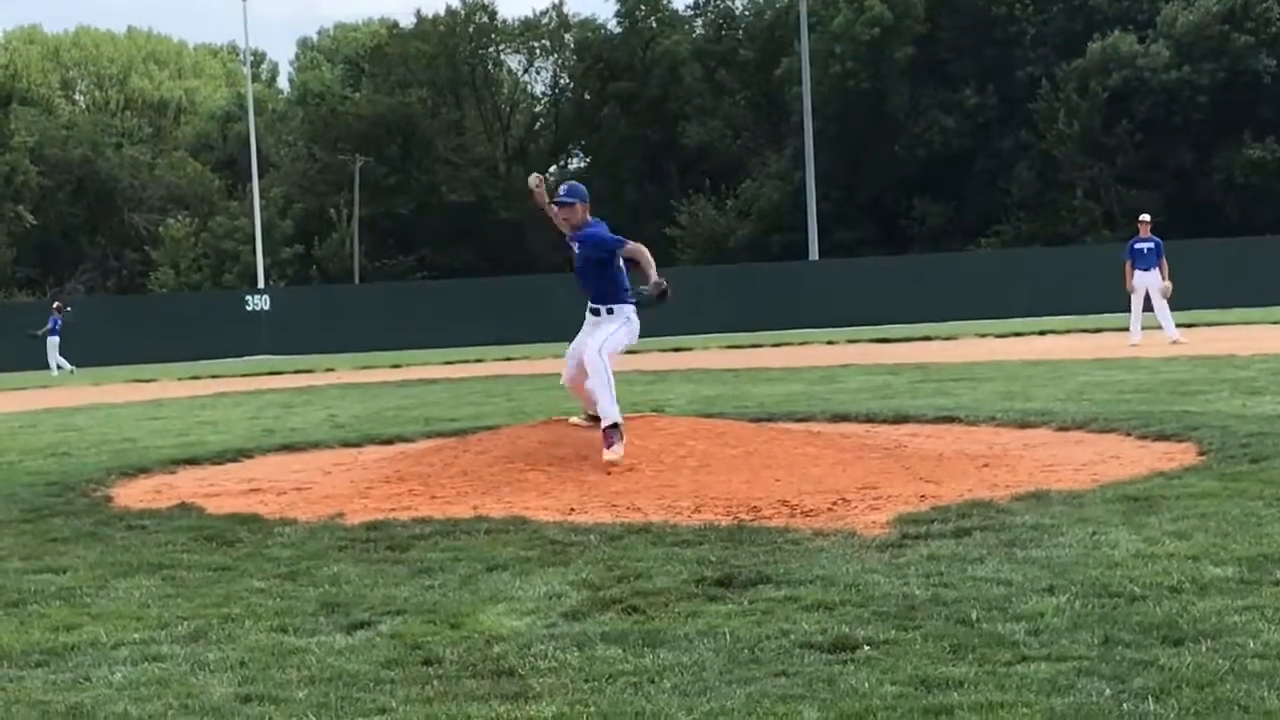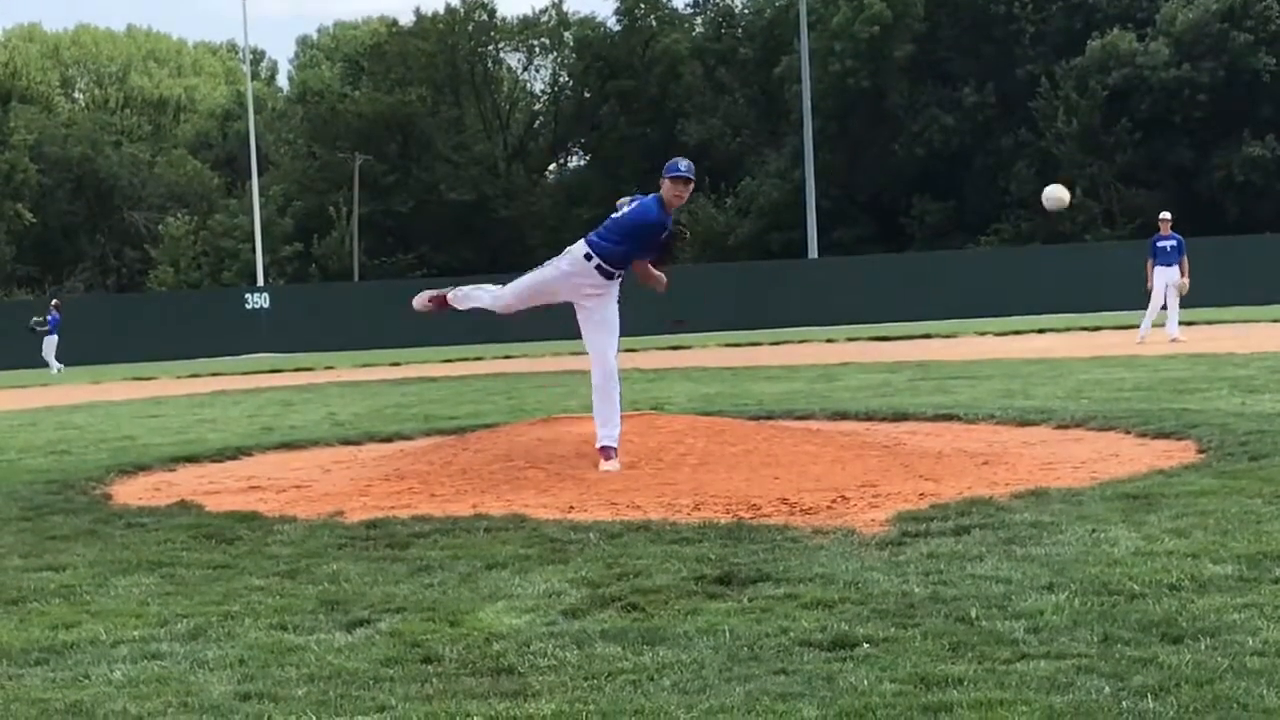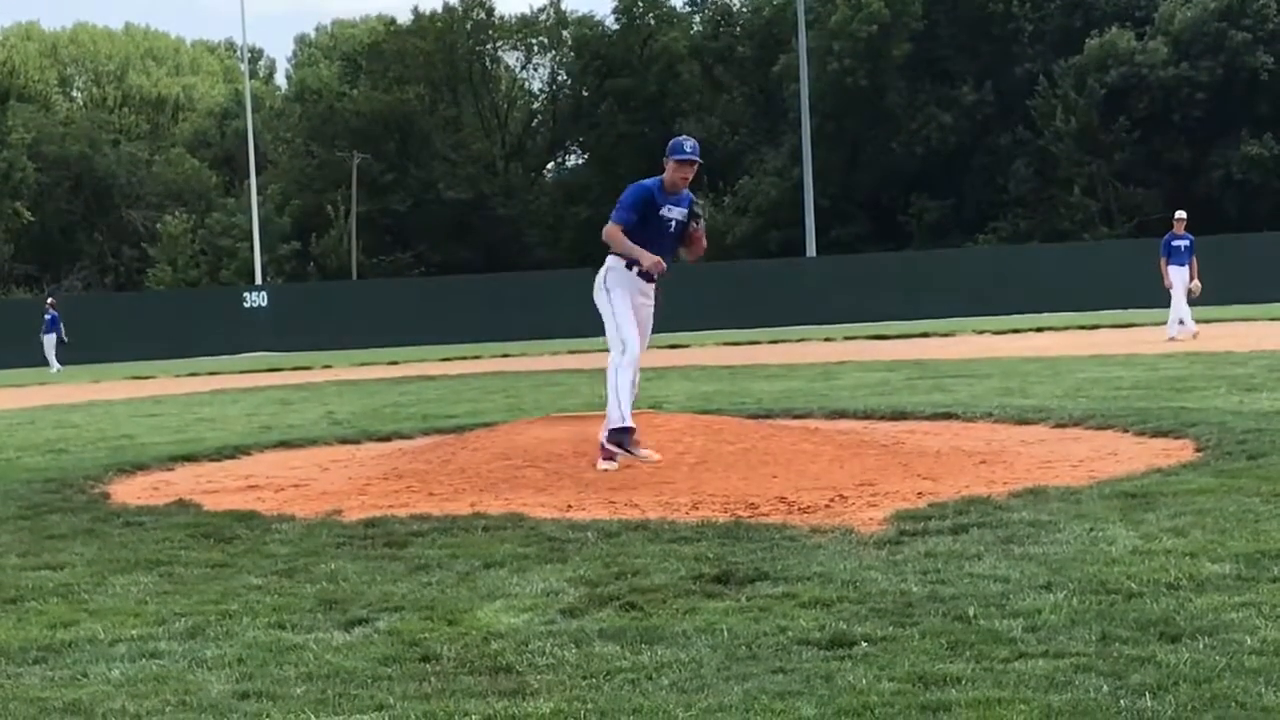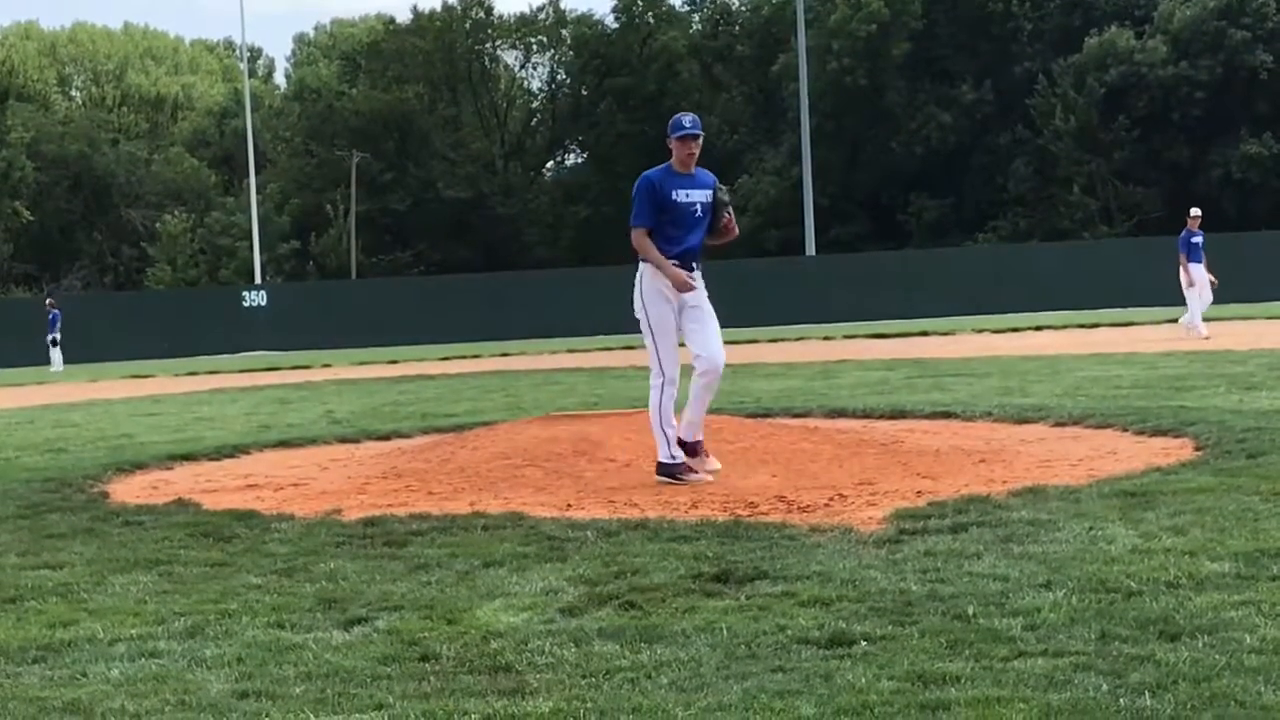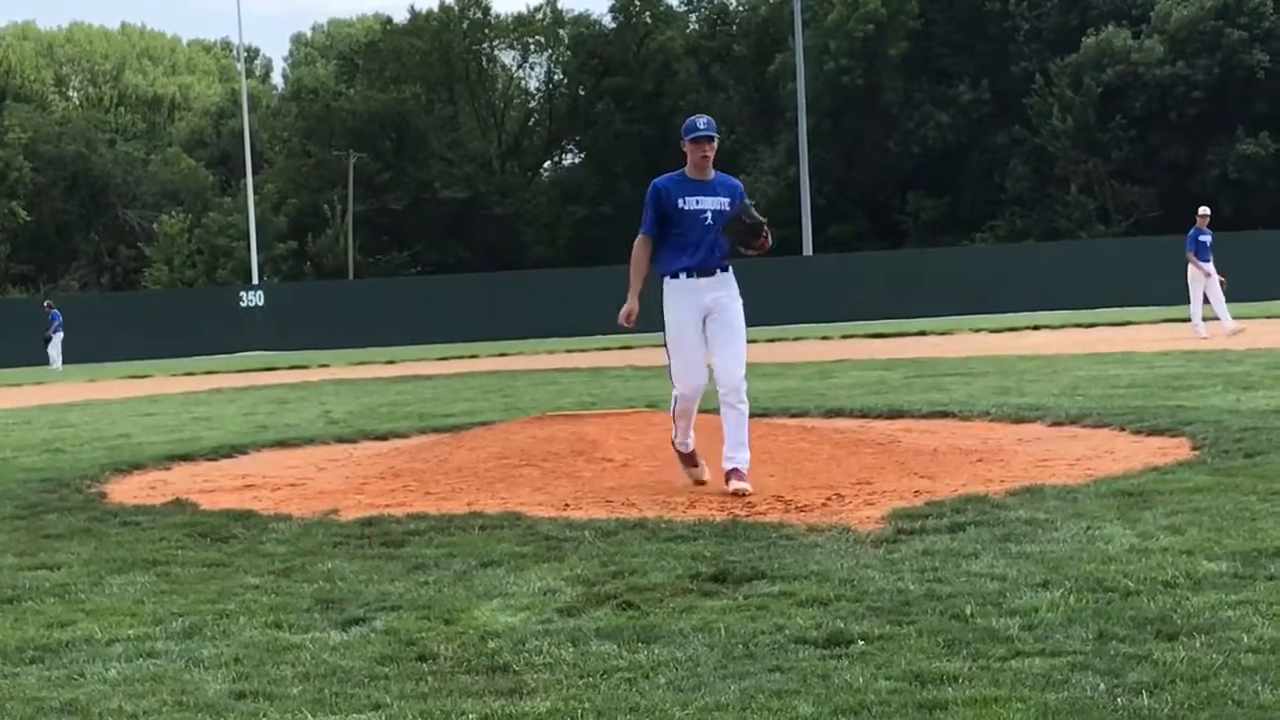
dt=0.4s
person 1, frame 1
left shoulder: (597, 232)
right shoulder: (578, 232)
left elbow: (638, 251)
right elbow: (563, 223)
left wrist: (653, 278)
right wrist: (542, 197)
left hip: (620, 319)
right hip: (594, 319)
left knee: (594, 356)
right knee: (572, 379)
left ankle: (612, 430)
right ankle: (597, 410)
person 1, frame 2
left shoulder: (648, 203)
right shoulder: (654, 217)
left elbow: (623, 203)
right elbow: (639, 269)
right wrist: (658, 280)
left hip: (605, 285)
right hip: (579, 265)
left knee: (606, 366)
right knee: (503, 299)
left ankle: (608, 445)
right ankle: (447, 297)
person 1, frame 3
left shoulder: (688, 201)
right shoulder: (643, 191)
left elbow: (689, 253)
right elbow: (610, 232)
left wrist: (699, 239)
right wrist: (640, 254)
left hip: (646, 288)
right hip: (618, 279)
left knee: (630, 368)
right knee: (626, 346)
left ankle: (611, 443)
right ankle: (620, 430)
person 1, frame 4
left shoulder: (709, 182)
right shoulder: (651, 182)
right elbow: (638, 238)
left wrist: (728, 231)
right wrist: (670, 272)
left hip: (692, 281)
right hip: (656, 281)
left knee: (713, 360)
right knee: (665, 373)
left ankle: (690, 437)
right ankle: (669, 459)
person 1, frame 5
left shoulder: (732, 188)
right shoulder: (663, 189)
right elbow: (644, 242)
right wrist: (632, 296)
left hip: (723, 288)
right hip: (680, 291)
left knee: (732, 382)
right knee: (689, 384)
left ankle: (736, 467)
right ankle: (683, 444)
